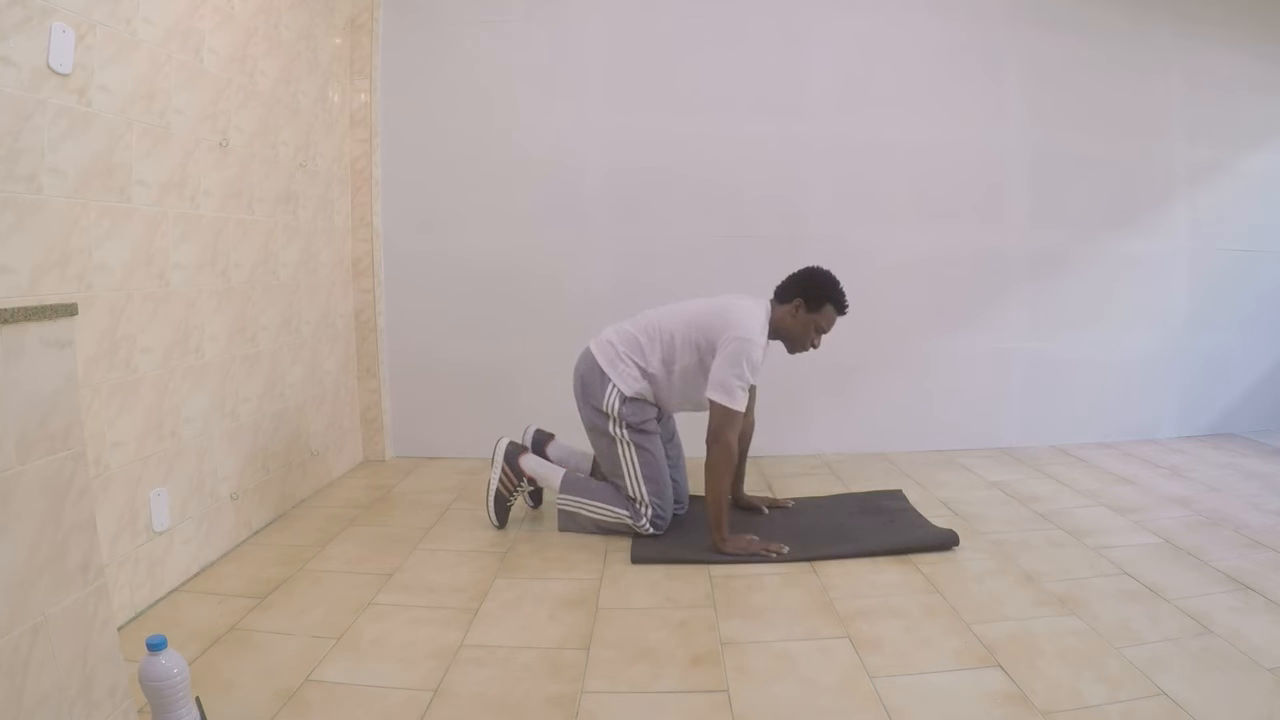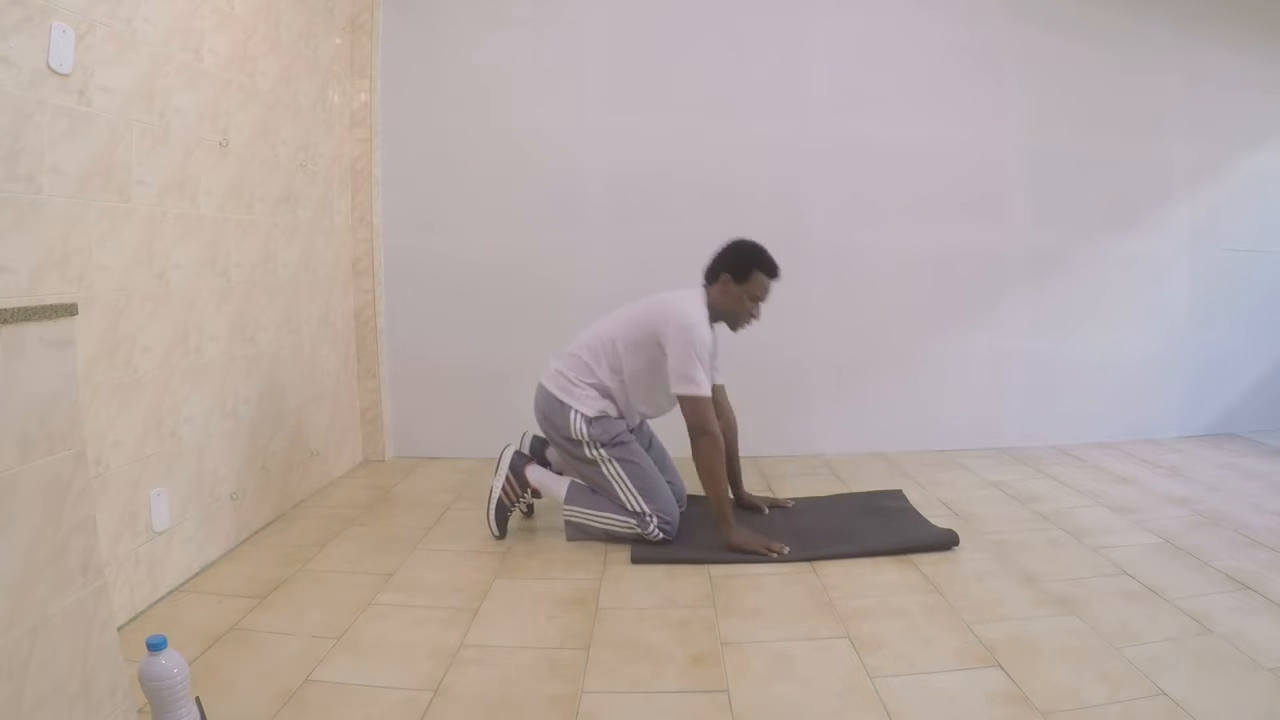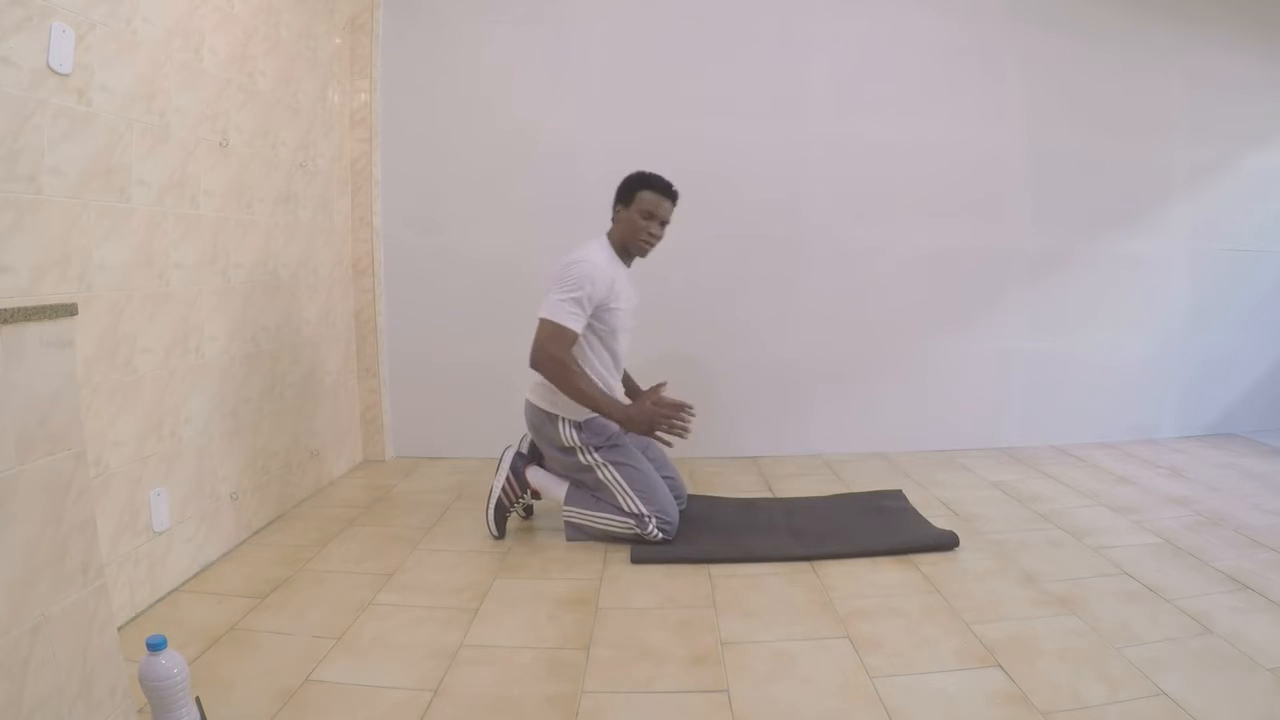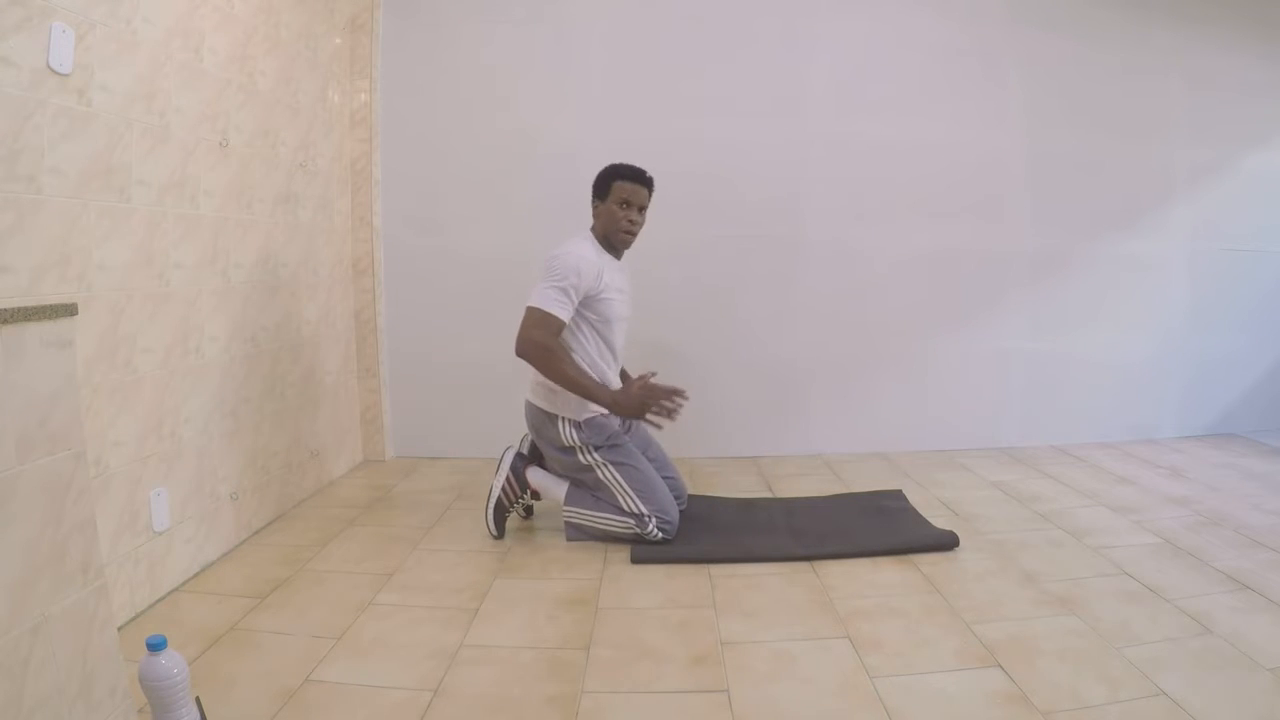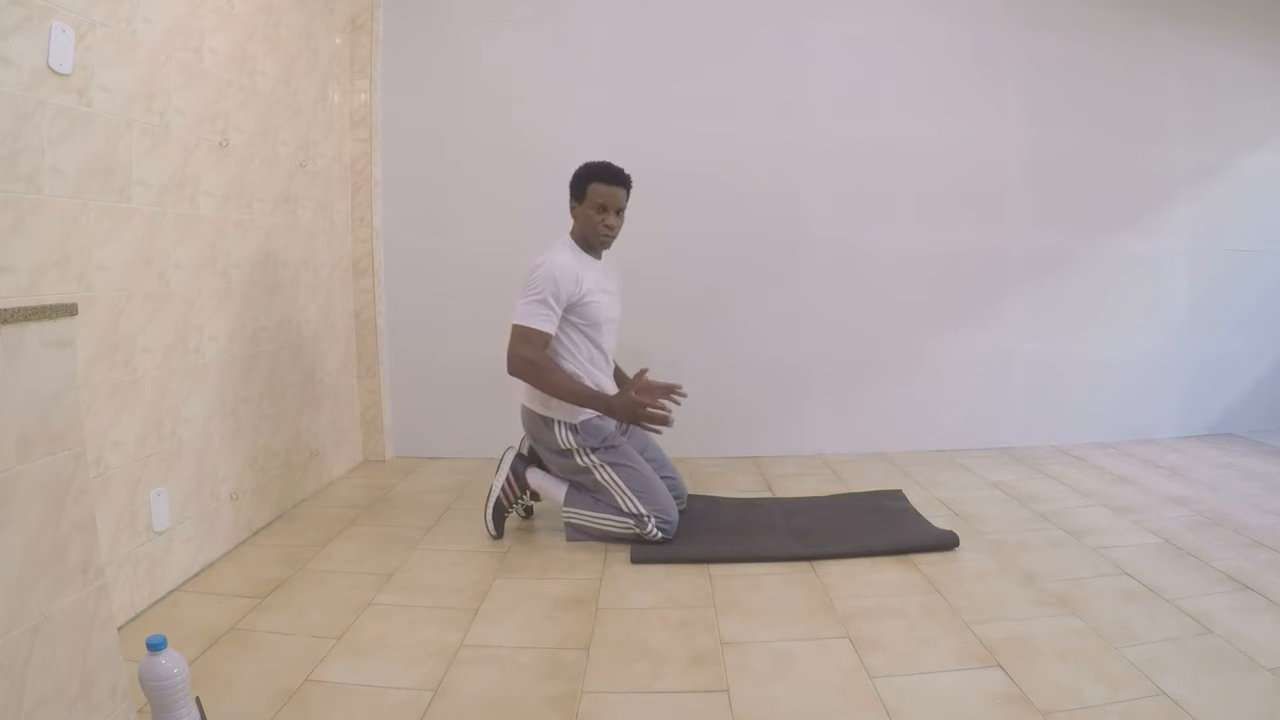
dt=1s
person 1, frame 1
left shoulder: (753, 322)
right shoulder: (746, 337)
left elbow: (743, 421)
right elbow: (721, 440)
left wrist: (738, 493)
right wrist: (722, 536)
left hip: (634, 383)
right hip: (612, 381)
left knee: (673, 500)
right knee: (651, 514)
left ankle: (548, 452)
right ankle: (524, 467)
person 1, frame 2
left shoulder: (697, 320)
right shoulder: (689, 324)
left elbow: (722, 414)
right elbow: (704, 431)
left wrist: (740, 494)
right wrist: (728, 527)
left hip: (607, 407)
right hip: (576, 408)
left knee: (673, 497)
right knee: (659, 520)
left ankle: (547, 458)
right ankle: (528, 477)
person 1, frame 3
left shoulder: (618, 270)
right shoulder: (589, 268)
right elbow: (545, 355)
left wrist: (642, 399)
right wrist: (624, 414)
left hip: (598, 415)
right hip: (571, 420)
left knee: (674, 495)
right knee: (660, 520)
left ankle: (542, 462)
right ankle: (531, 479)
person 1, frame 4
left shoulder: (612, 266)
right shoulder: (575, 260)
right elbow: (531, 343)
left wrist: (632, 390)
right wrist: (615, 399)
left hip: (602, 414)
right hip: (571, 420)
left knee: (676, 496)
right knee: (660, 521)
left ankle: (543, 463)
right ankle: (530, 479)
person 1, frame 5
left shoulder: (600, 267)
right shoulder: (556, 269)
right elbow: (522, 360)
left wrist: (629, 387)
right wrist: (610, 405)
left hip: (600, 415)
right hip: (568, 423)
left knee: (675, 495)
right knee: (660, 521)
left ankle: (543, 465)
right ankle: (530, 480)
